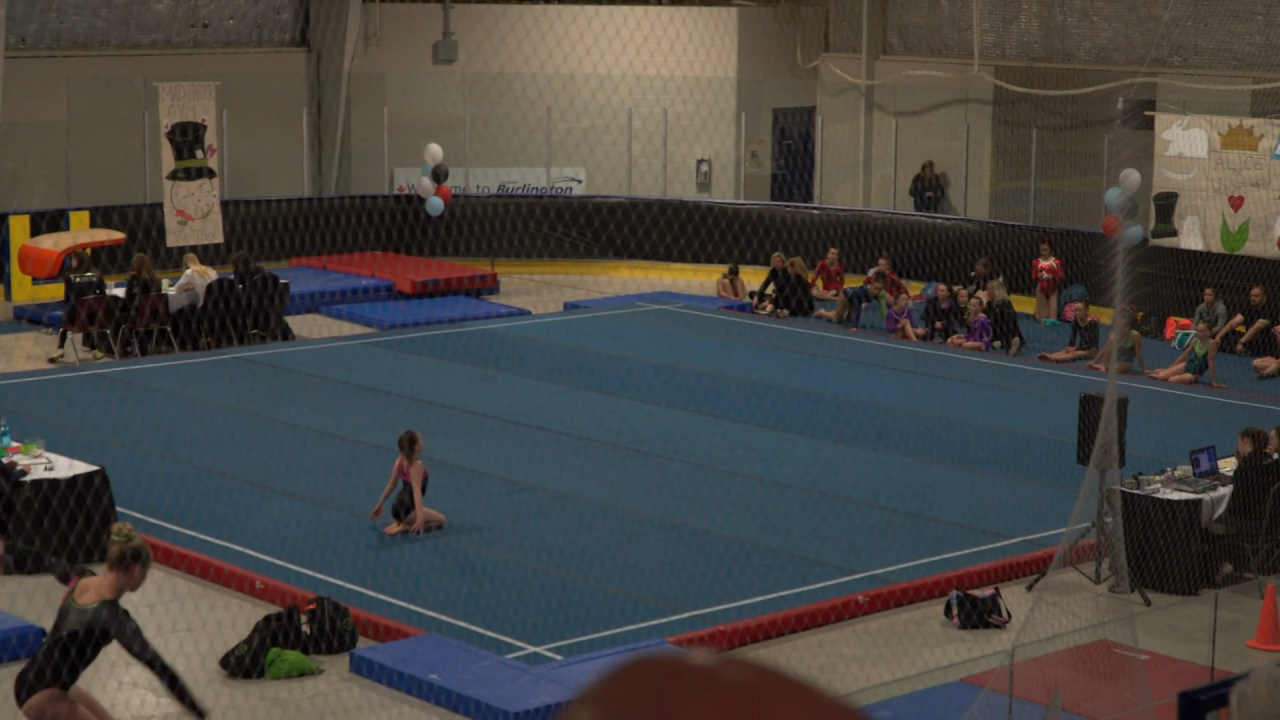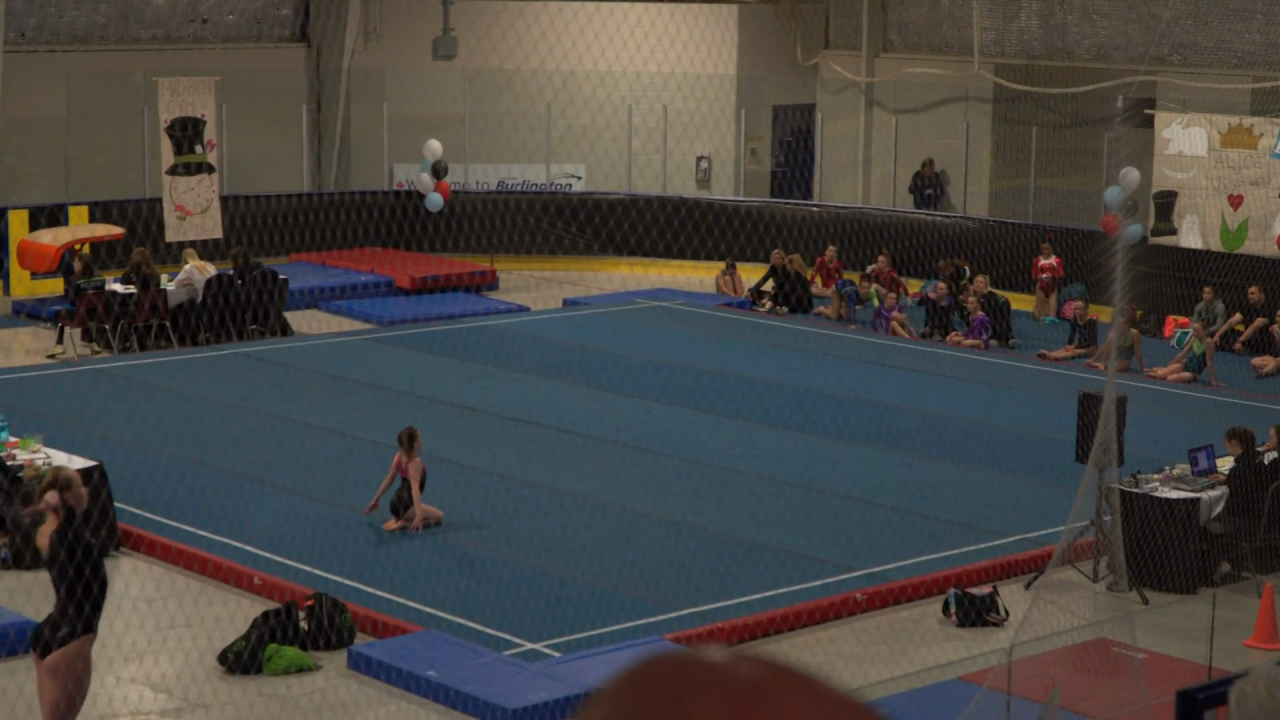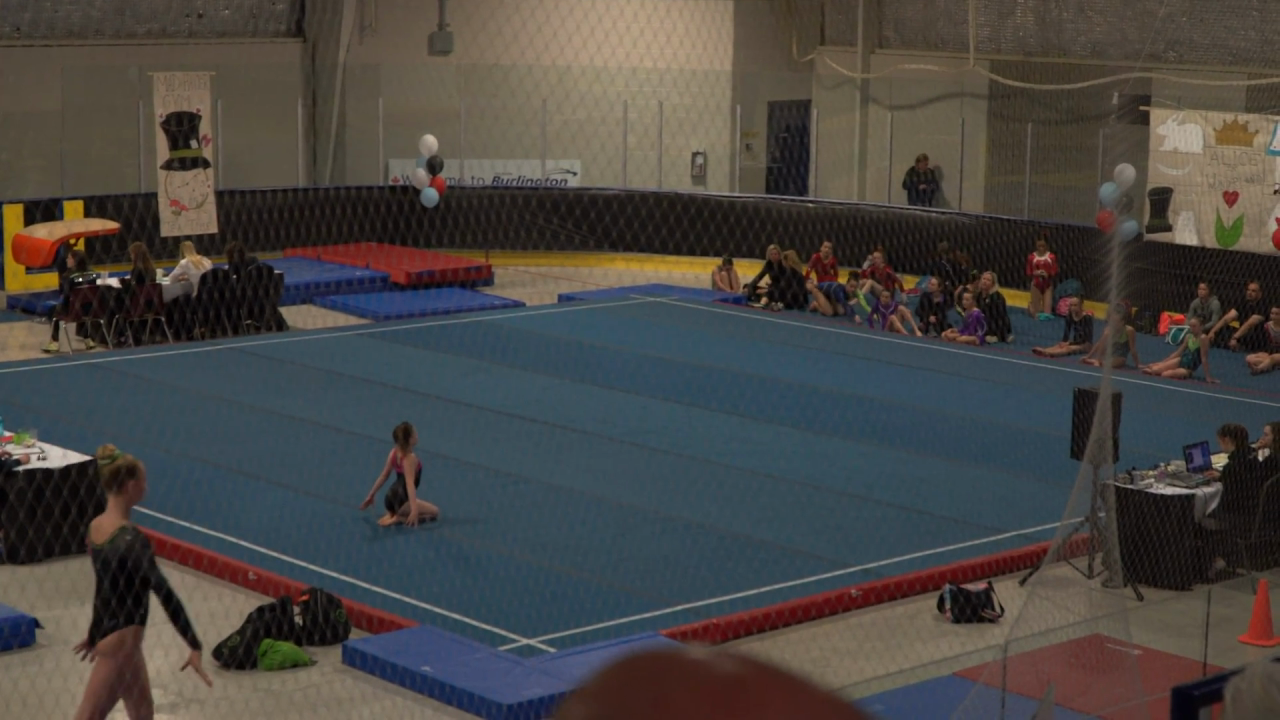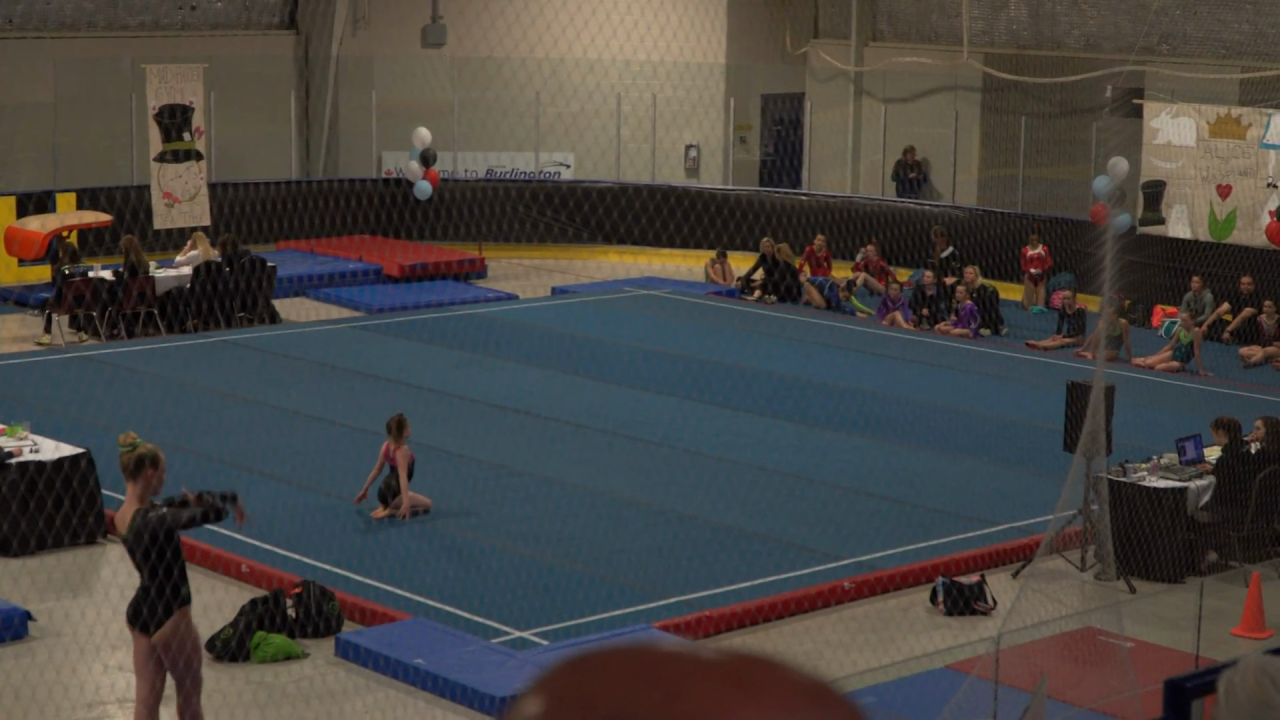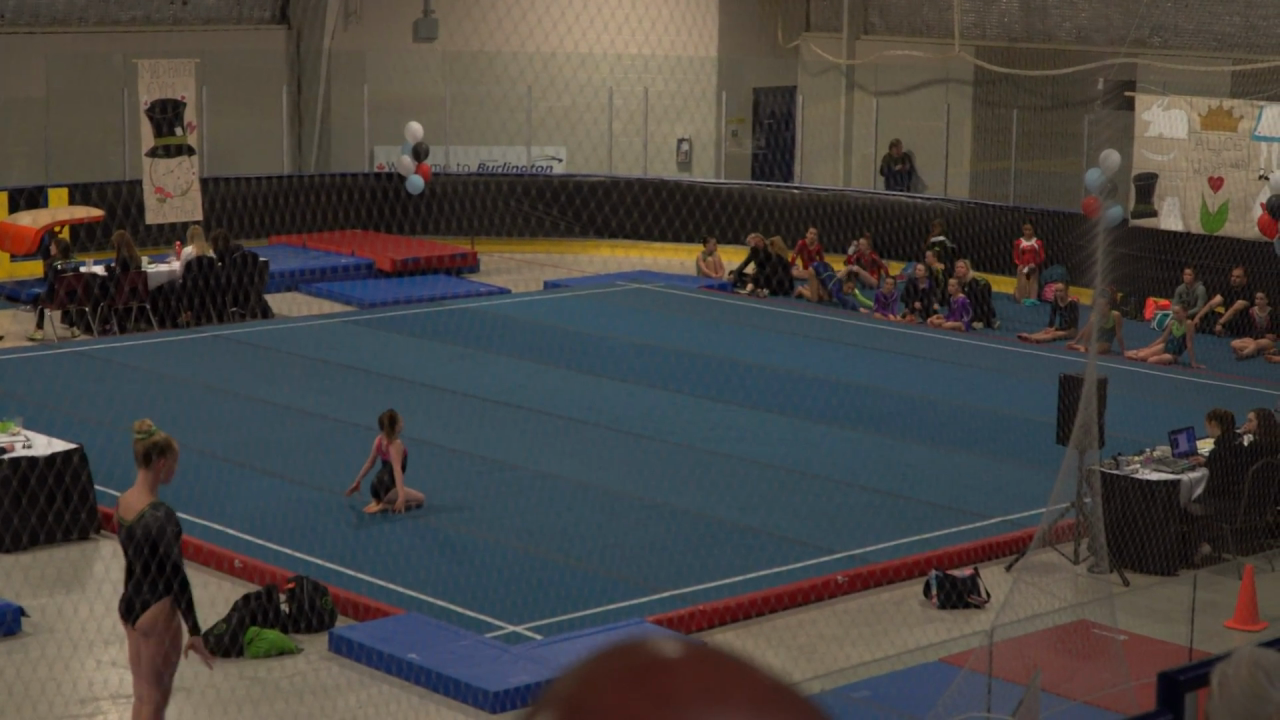
dt=1s
person 1, frame 1
left shoulder: (82, 583)
right shoulder: (113, 617)
left elbow: (56, 566)
right elbow: (158, 666)
left hip: (41, 684)
right hip: (44, 695)
person 1, frame 2
left shoulder: (47, 534)
right shoulder: (66, 534)
right elbow: (68, 516)
right wrist: (55, 501)
left hip: (49, 637)
right hip: (70, 645)
person 1, frame 3
left shoulder: (97, 527)
right shoulder: (131, 540)
right elbow: (164, 594)
right wrist: (195, 646)
left hip: (109, 631)
right hip: (121, 638)
person 1, frame 4
left shoulder: (125, 513)
right shoulder: (152, 520)
left elbow: (182, 503)
right elbow: (212, 513)
left wrist: (231, 498)
right wrist: (229, 504)
left hip: (139, 614)
right hip: (170, 618)
right knee: (189, 695)
person 1, frame 5
left shoulder: (124, 502)
right shoulder: (160, 516)
right elbow: (177, 575)
right wrist: (194, 632)
left hip: (130, 604)
right hip: (157, 612)
